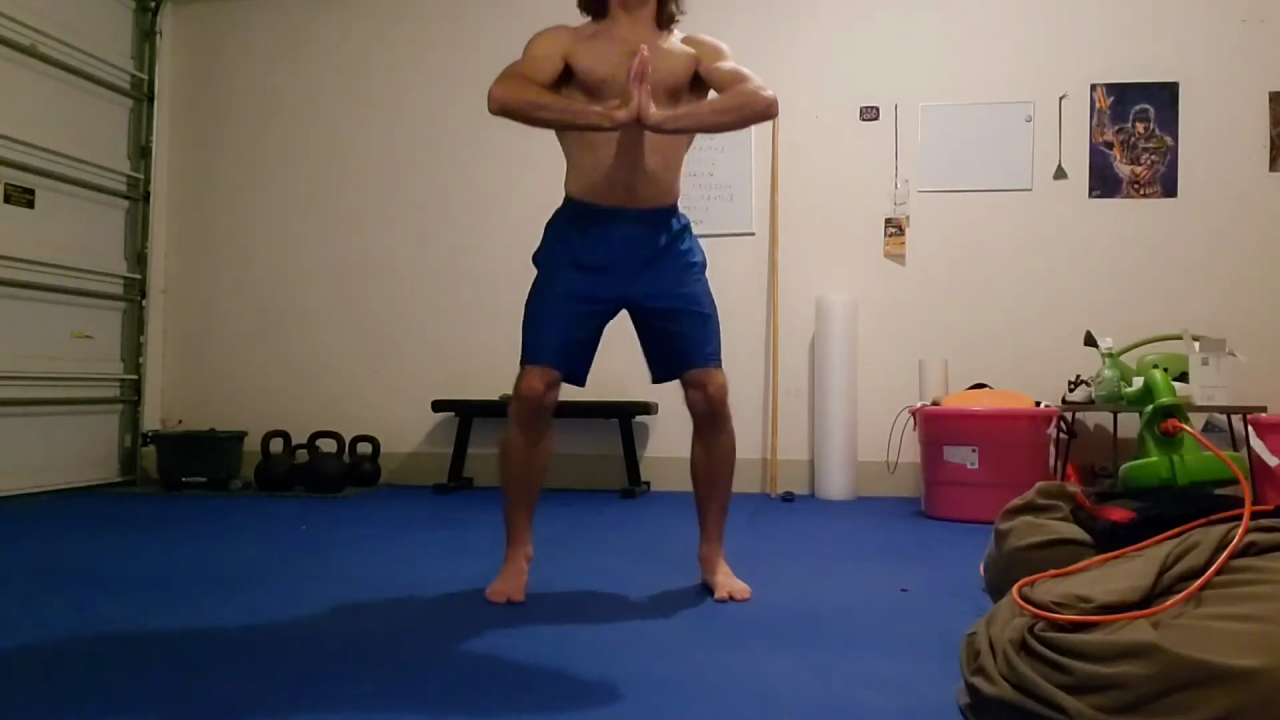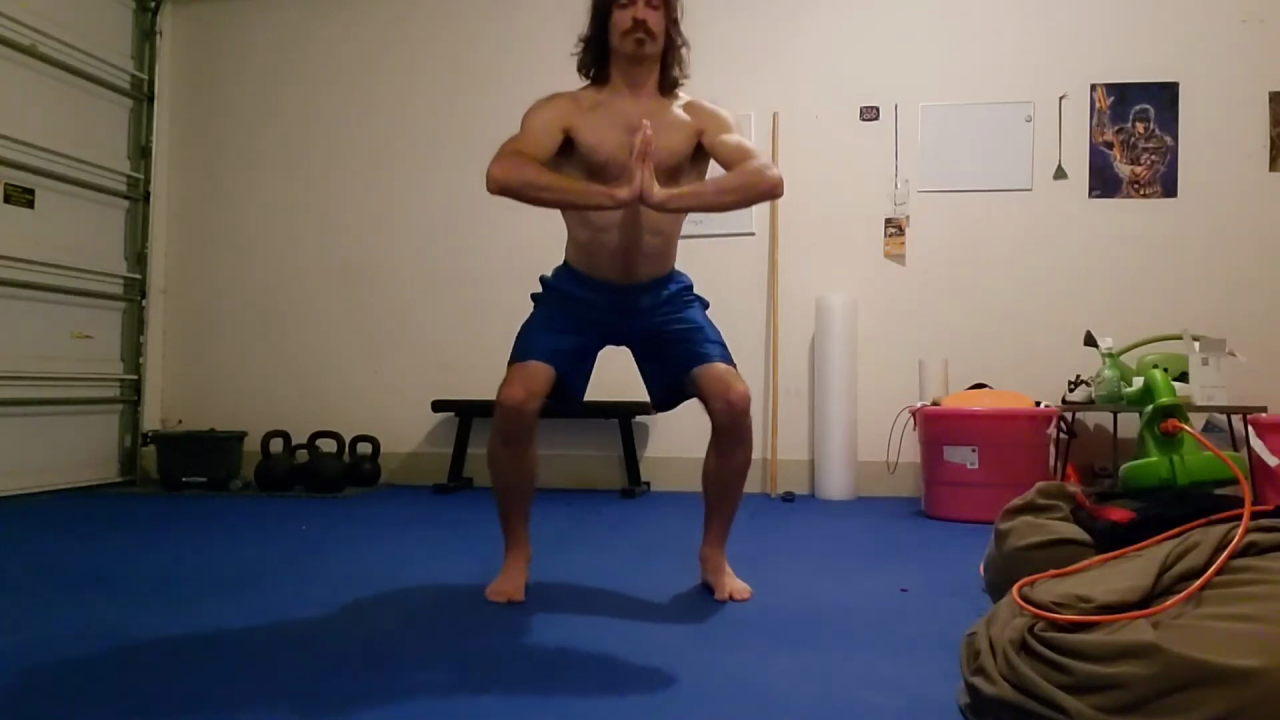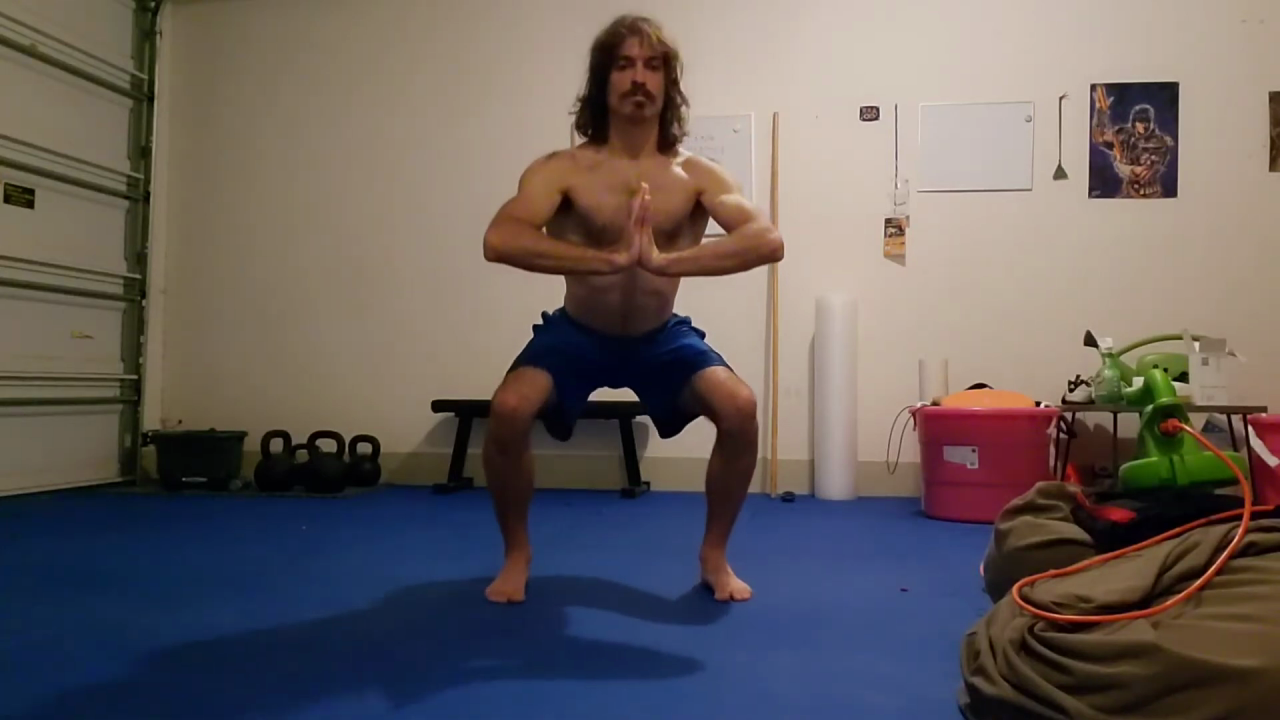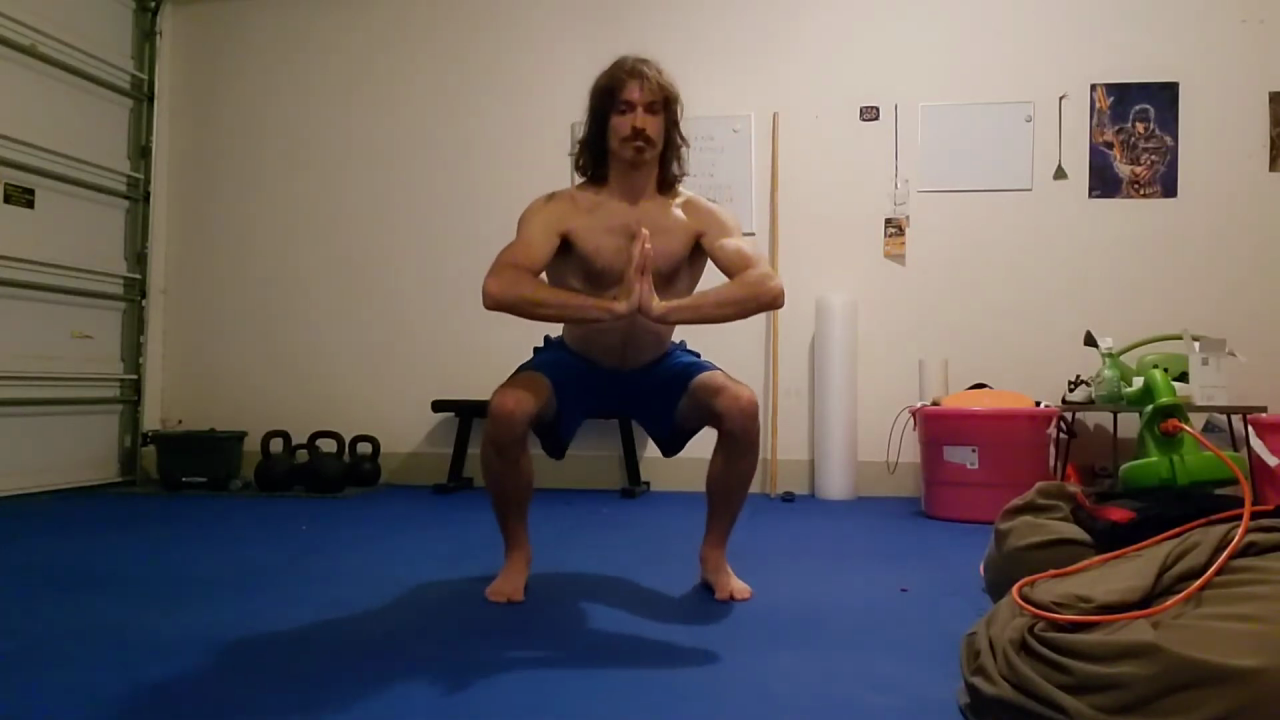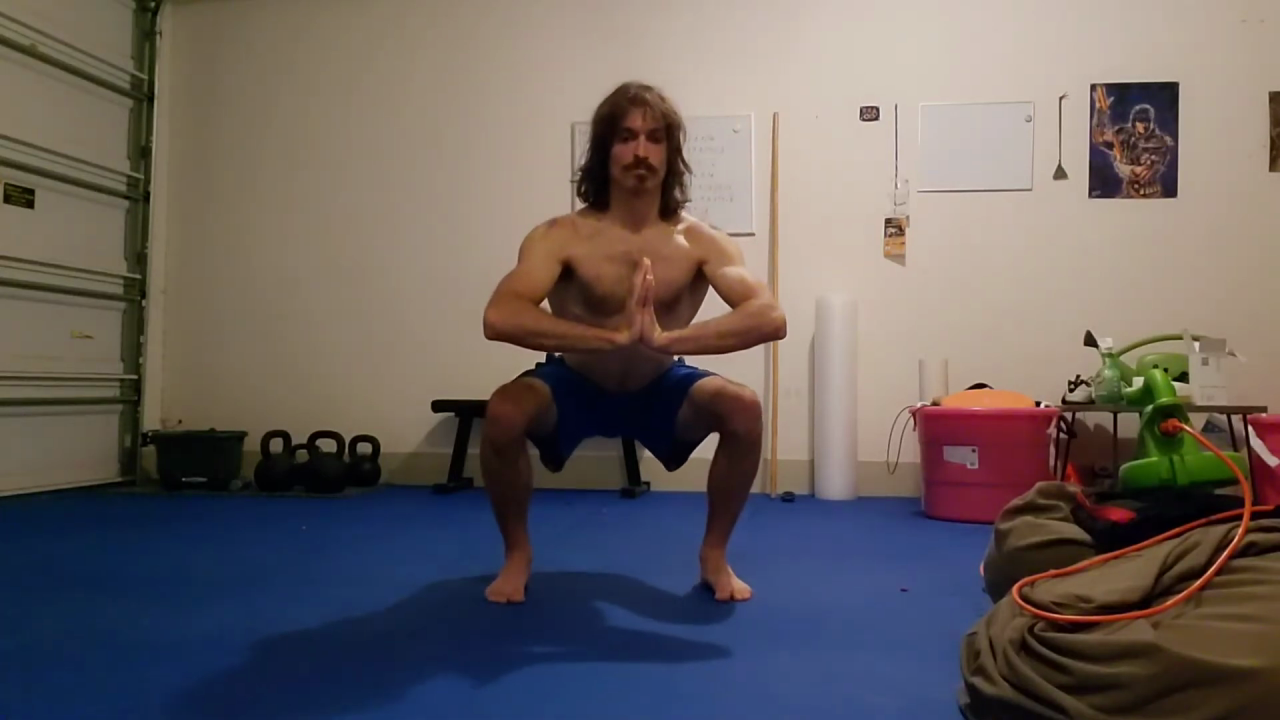
dt=0.7s
person 1, frame 1
left shoulder: (696, 50)
left elbow: (763, 100)
right elbow: (503, 95)
left wrist: (663, 119)
right wrist: (611, 116)
left hip: (663, 241)
right hip: (581, 239)
left knee: (709, 394)
right knee: (533, 392)
left ankle: (713, 553)
right ankle: (518, 553)
person 1, frame 2
left shoulder: (698, 117)
right shoulder: (564, 110)
left elbow: (767, 178)
right elbow: (502, 174)
left wrist: (667, 196)
right wrist: (615, 193)
left hip: (663, 295)
right hip: (577, 292)
left knee: (732, 402)
right knee: (516, 402)
left ankle: (714, 555)
right ankle: (517, 553)
person 1, frame 3
left shoulder: (697, 175)
right shoulder: (561, 170)
left elbow: (768, 242)
right elbow: (499, 241)
left wrist: (665, 261)
right wrist: (612, 258)
left hip: (661, 336)
right hip: (575, 334)
left knee: (739, 408)
right knee: (509, 410)
left ankle: (714, 554)
right ankle: (517, 553)
person 1, frame 4
left shoulder: (698, 215)
right shoulder: (559, 210)
left elbow: (769, 288)
right elbow: (498, 288)
left wrist: (666, 308)
right wrist: (613, 306)
left hip: (659, 367)
right hip: (574, 363)
left knee: (740, 408)
right knee: (506, 411)
left ankle: (714, 554)
right ankle: (517, 552)
person 1, frame 5
left shoulder: (701, 242)
right shoulder: (560, 237)
left elbow: (771, 318)
right elbow: (499, 319)
left wrist: (666, 339)
right wrist: (614, 335)
left hip: (660, 387)
right hip: (575, 384)
left knee: (743, 410)
right knee: (504, 413)
left ankle: (714, 554)
right ankle: (517, 553)
